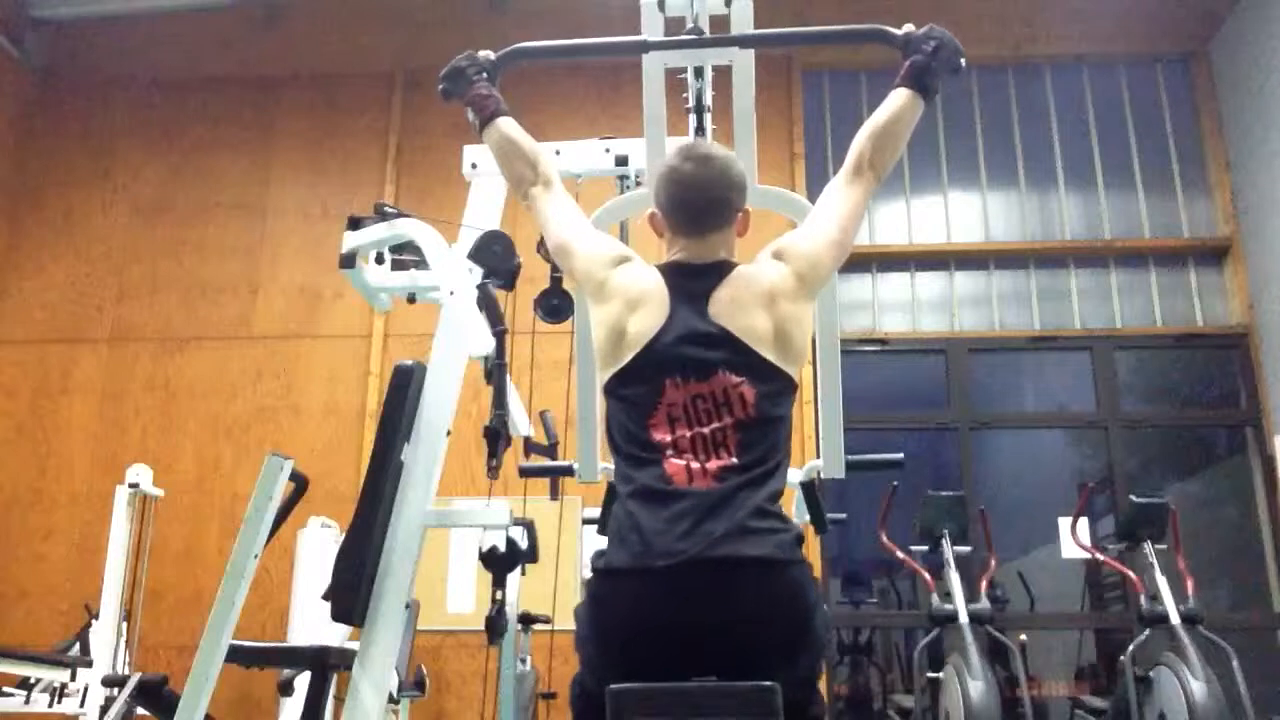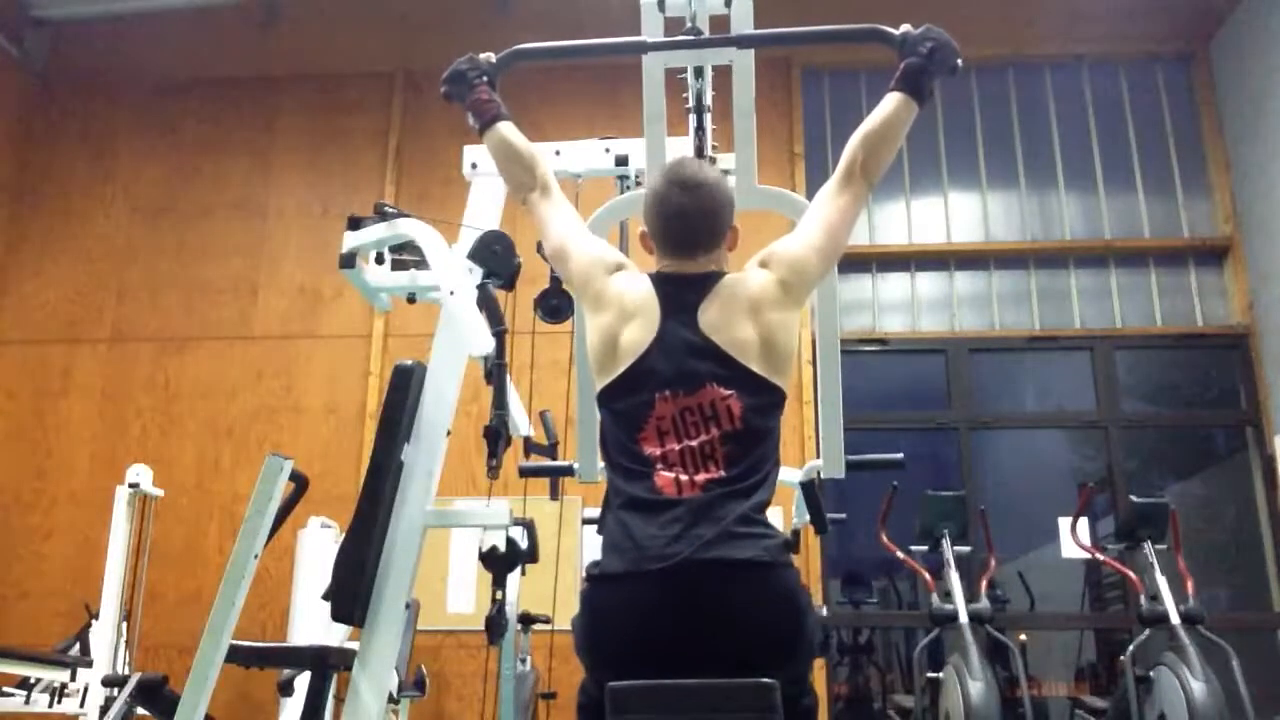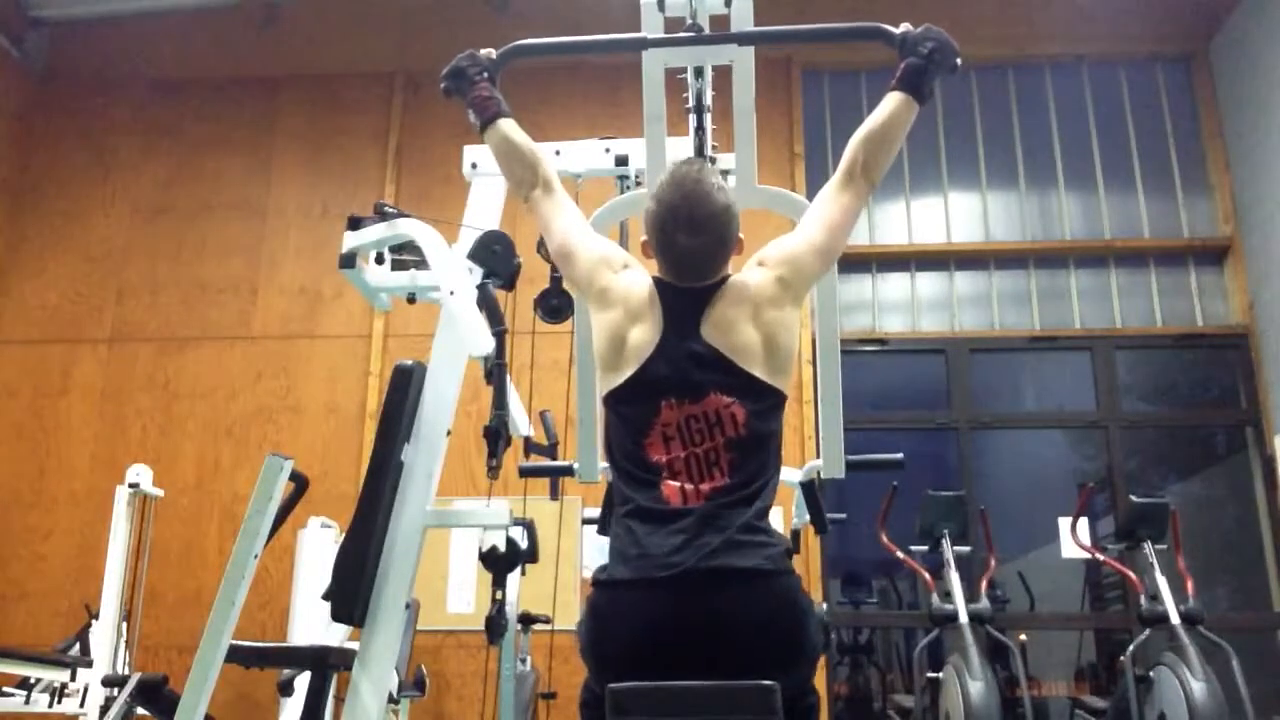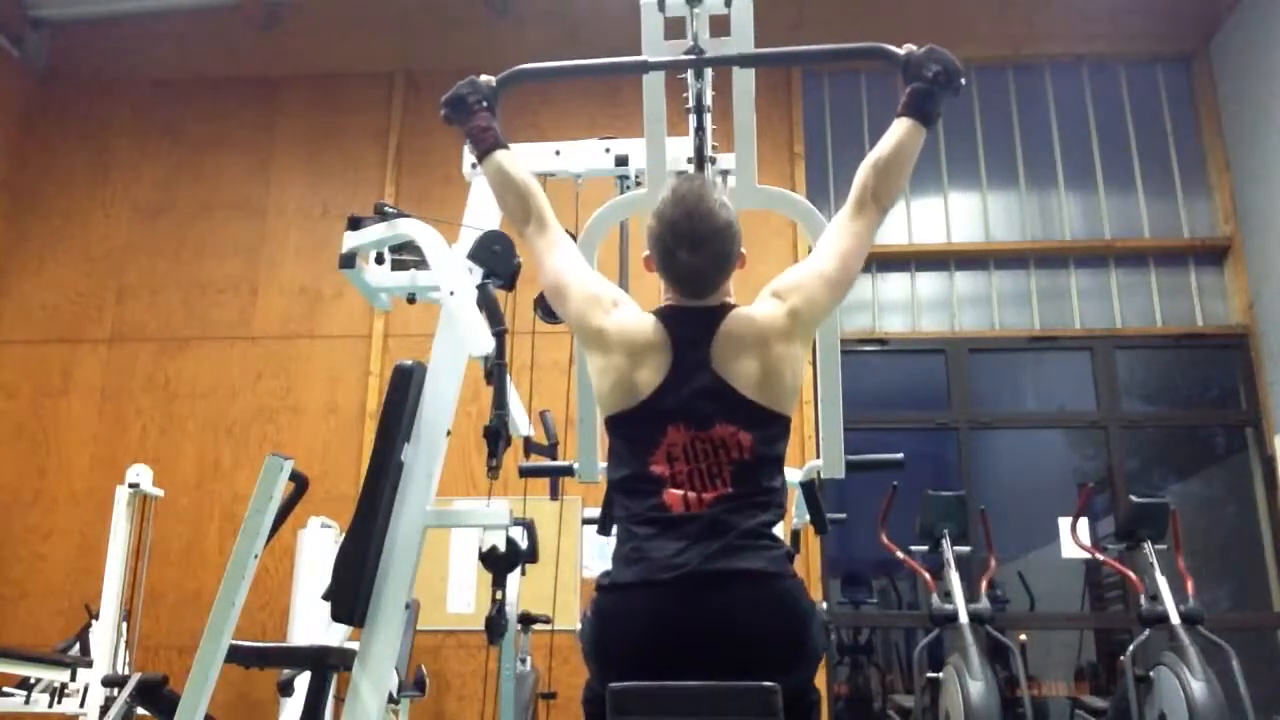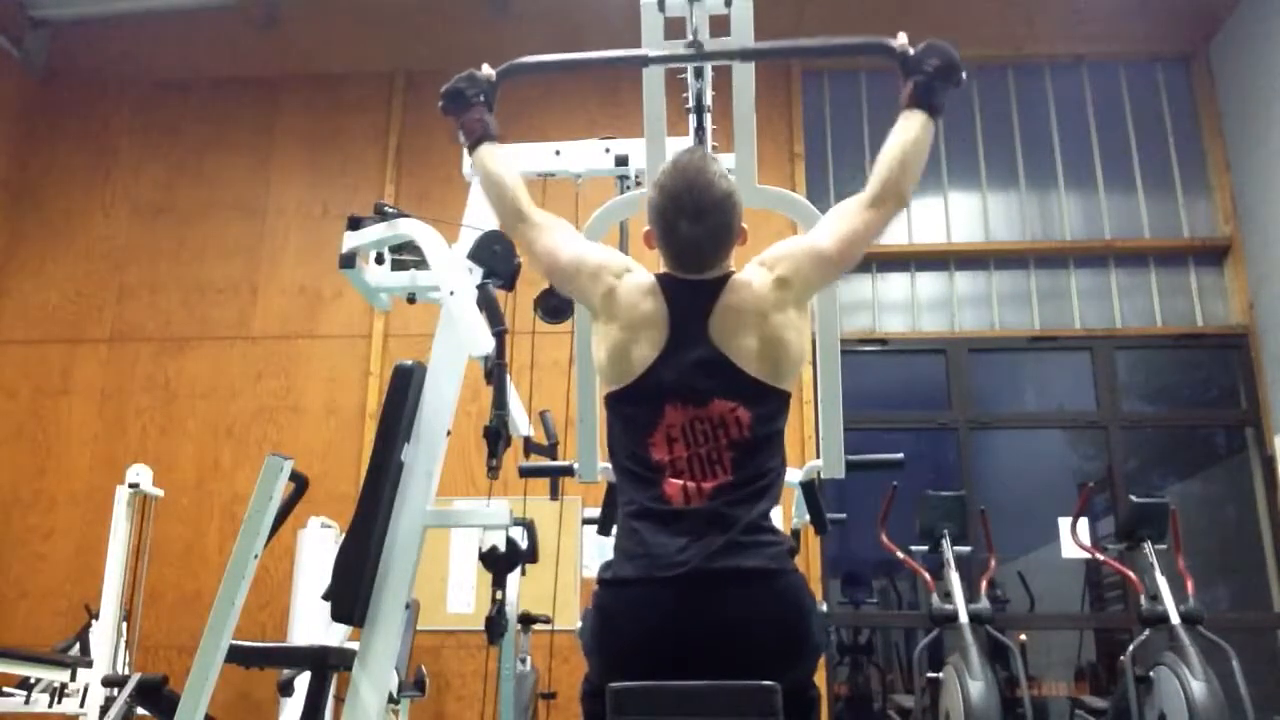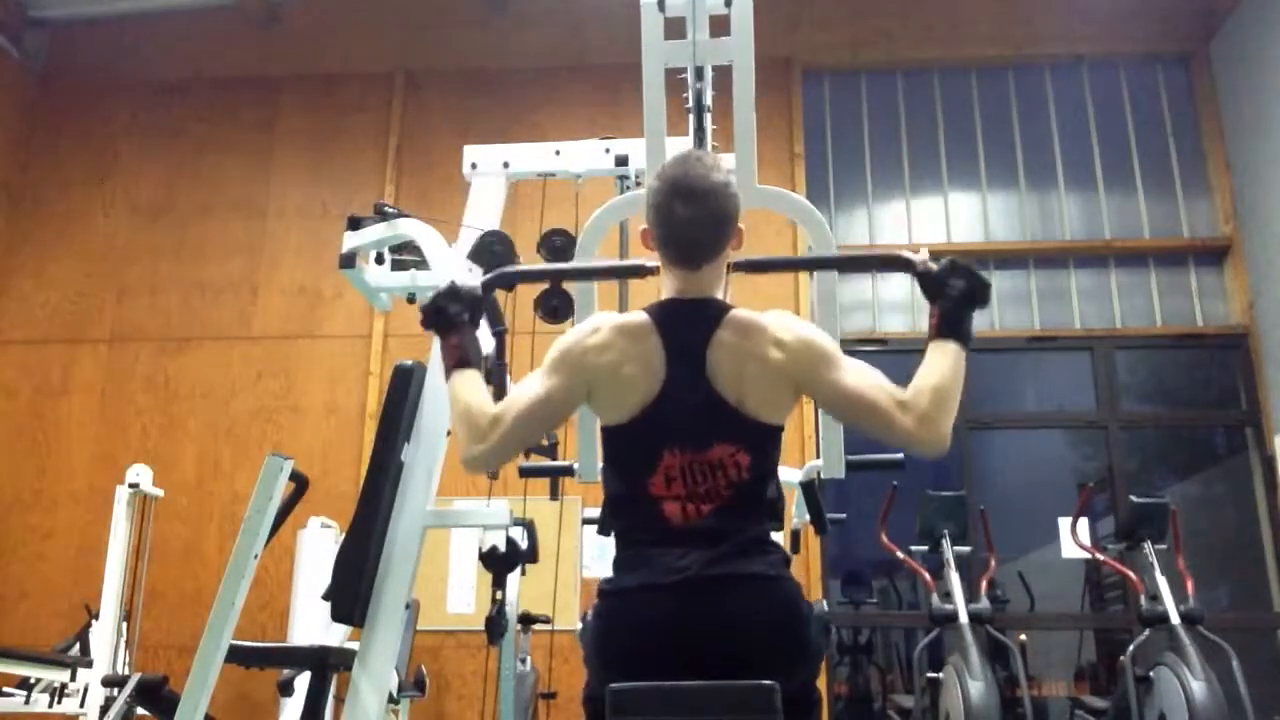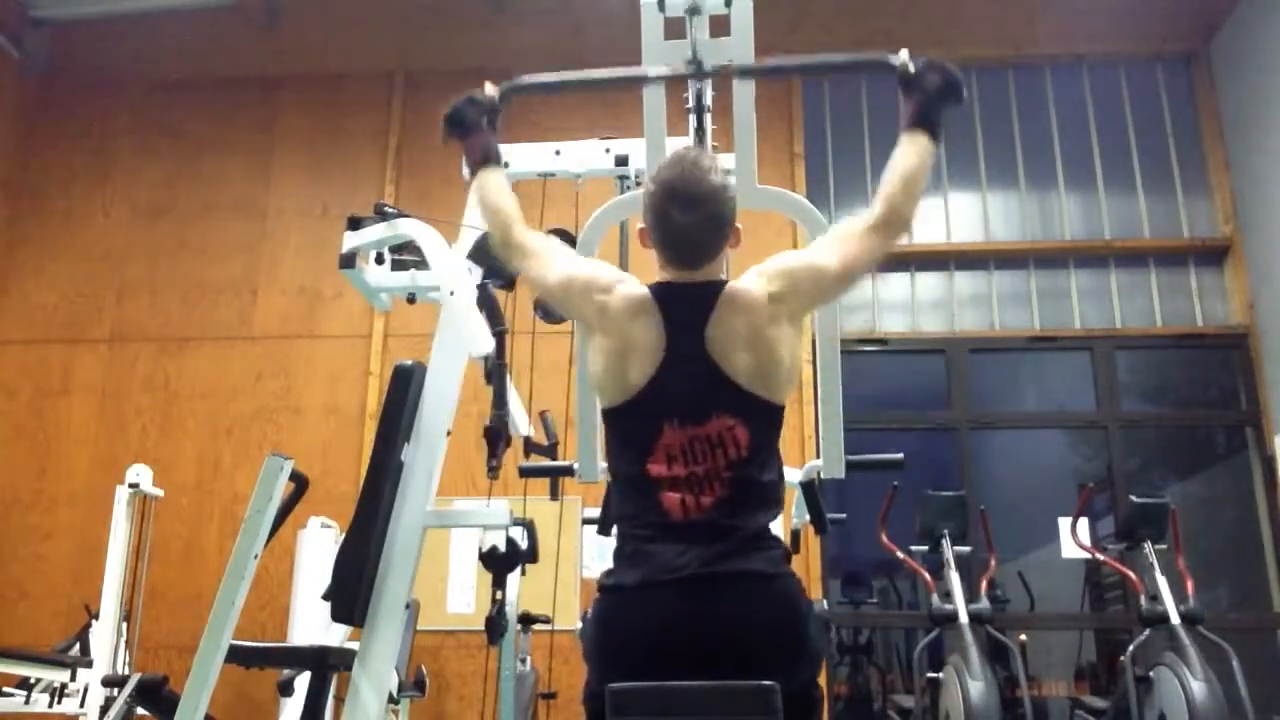
dt=0.7s
person 1, frame 1
left shoulder: (617, 286)
right shoulder: (782, 284)
left elbow: (538, 182)
right elbow: (862, 170)
left wrist: (483, 100)
right wrist: (919, 78)
left hip: (635, 590)
right hip: (765, 586)
person 1, frame 2
left shoulder: (613, 298)
right shoulder: (769, 296)
left elbow: (537, 187)
right elbow: (854, 175)
left wrist: (484, 104)
right wrist: (913, 79)
left hip: (628, 599)
right hip: (755, 595)
person 1, frame 3
left shoulder: (617, 300)
right shoulder: (769, 296)
left elbow: (541, 187)
right elbow: (854, 176)
left wrist: (486, 102)
right wrist: (911, 79)
left hip: (632, 607)
right hip: (758, 603)
person 1, frame 4
left shoulder: (614, 333)
right shoulder: (777, 327)
left elbow: (537, 222)
right elbow: (865, 204)
left wrist: (482, 129)
right wrist: (919, 101)
left hip: (635, 613)
right hip: (762, 610)
person 1, frame 5
left shoulder: (614, 297)
right shoulder: (777, 294)
left elbow: (519, 212)
right elbow: (882, 196)
left wrist: (476, 122)
right wrist: (920, 96)
left hip: (636, 603)
right hip: (761, 600)
person 1, frame 6
left shoulder: (599, 345)
right shoulder: (782, 344)
left elbow: (479, 447)
right elbow: (926, 430)
left wrist: (459, 347)
right wrist: (949, 325)
left hip: (638, 617)
right hip: (759, 614)
person 1, frame 7
left shoulder: (611, 312)
right shoulder: (772, 305)
left elbow: (514, 240)
right elbow: (887, 221)
left wrist: (480, 148)
right wrist: (921, 119)
left hip: (638, 609)
right hip: (759, 605)
